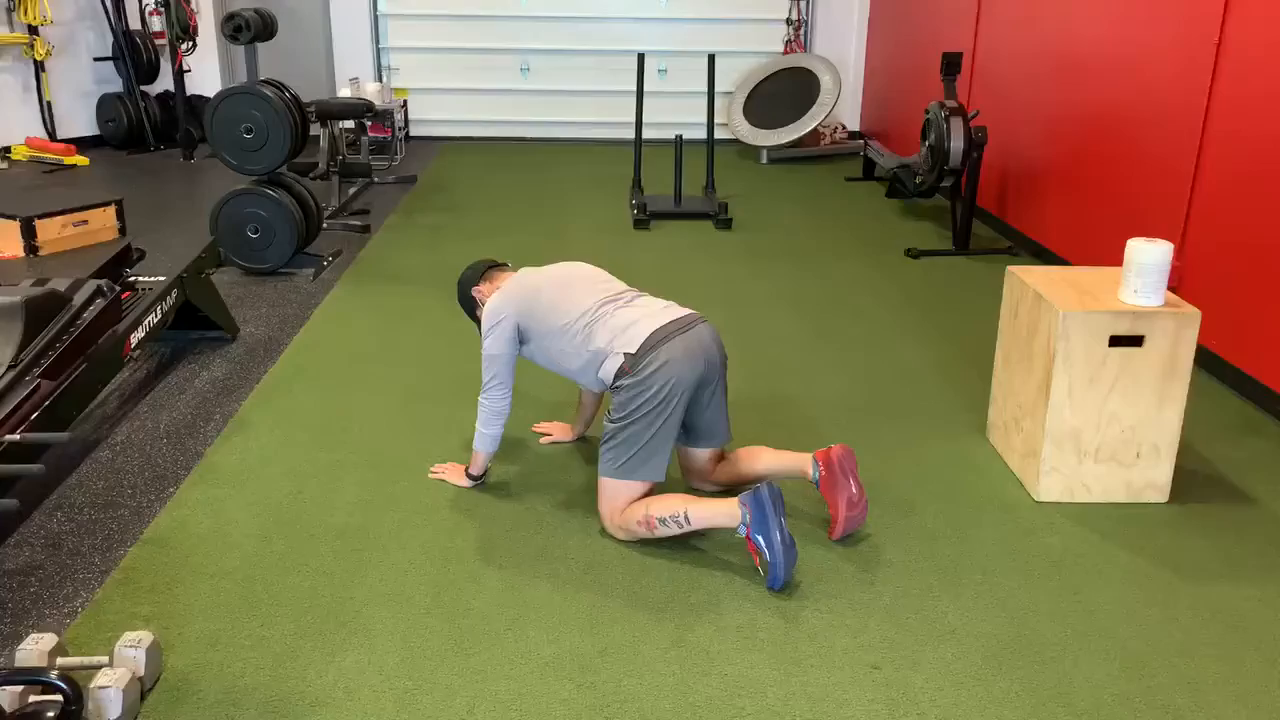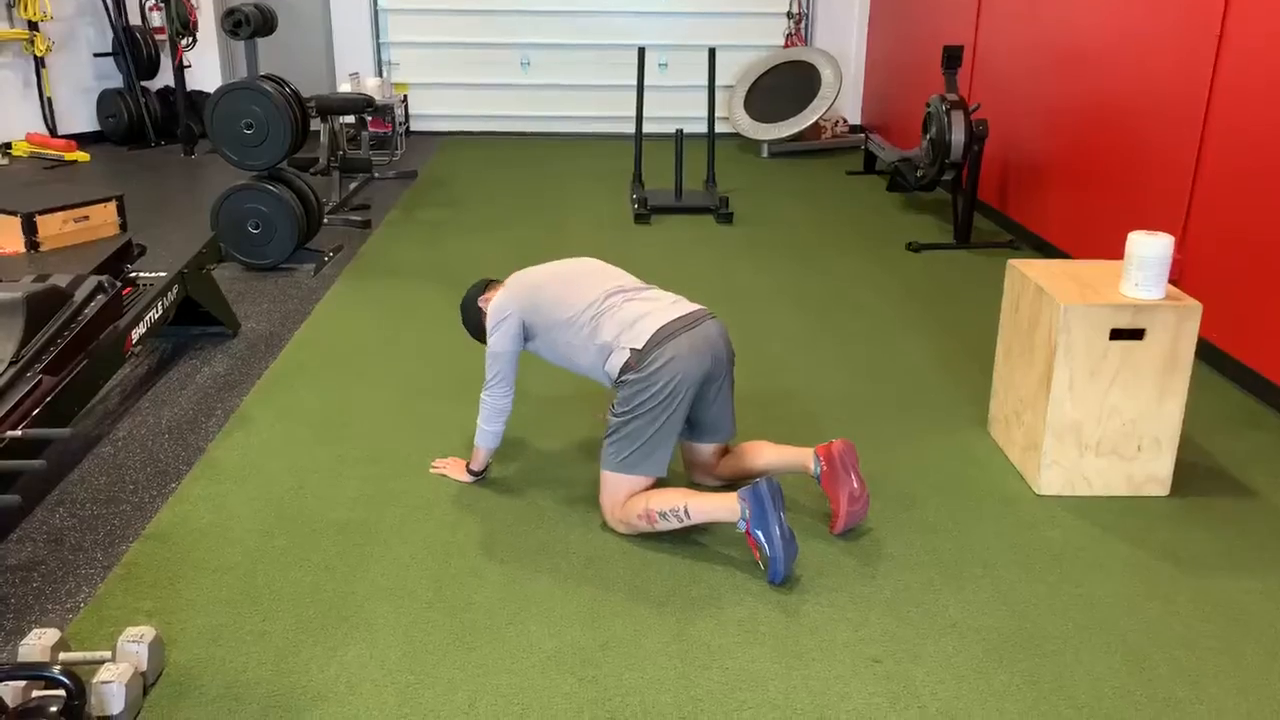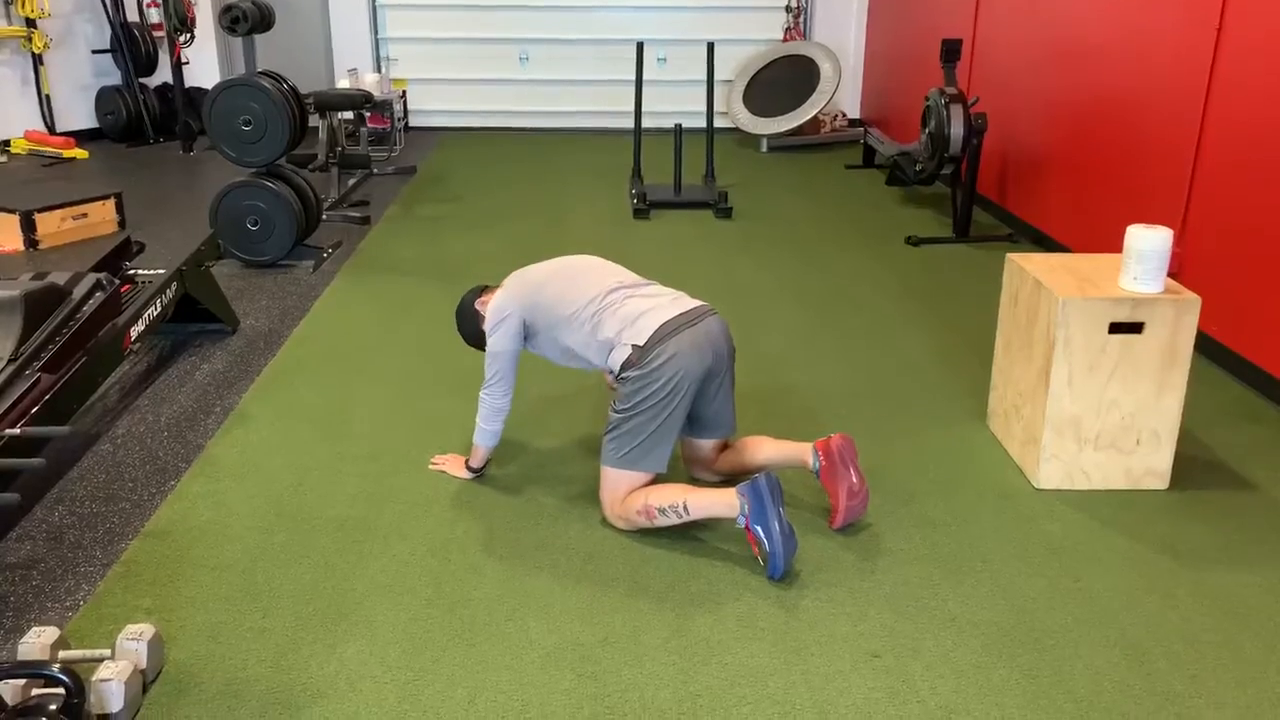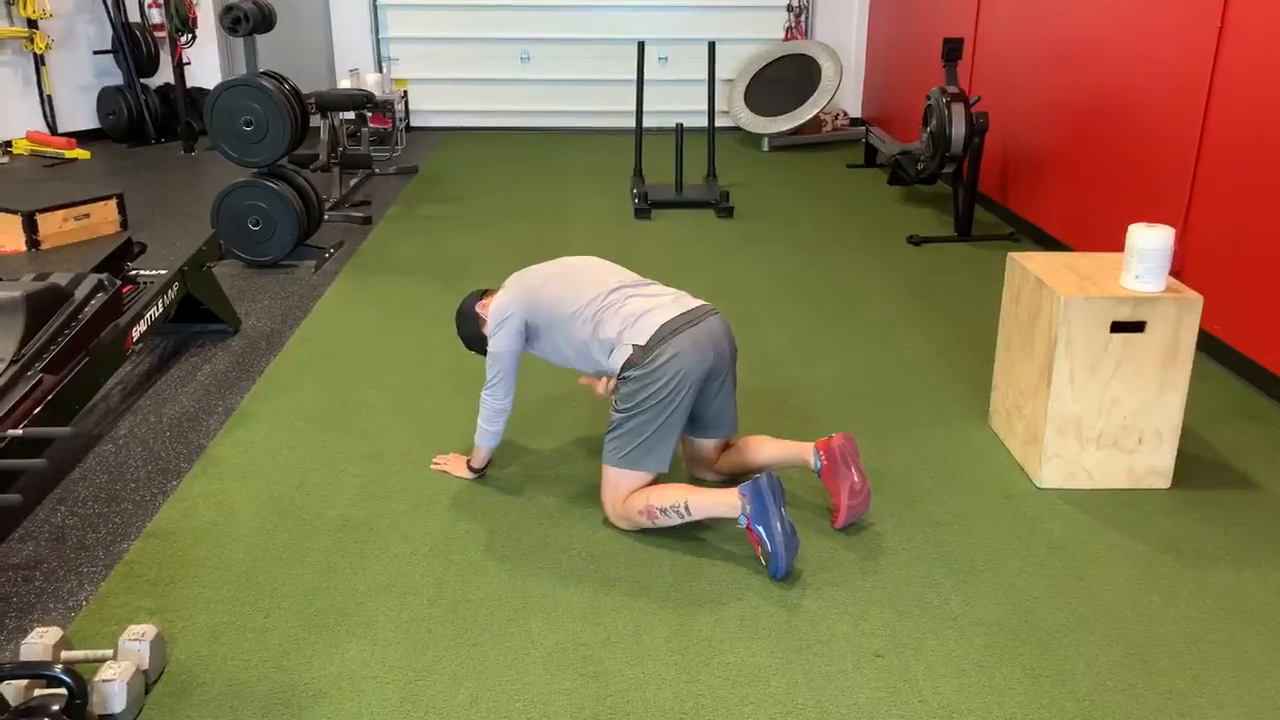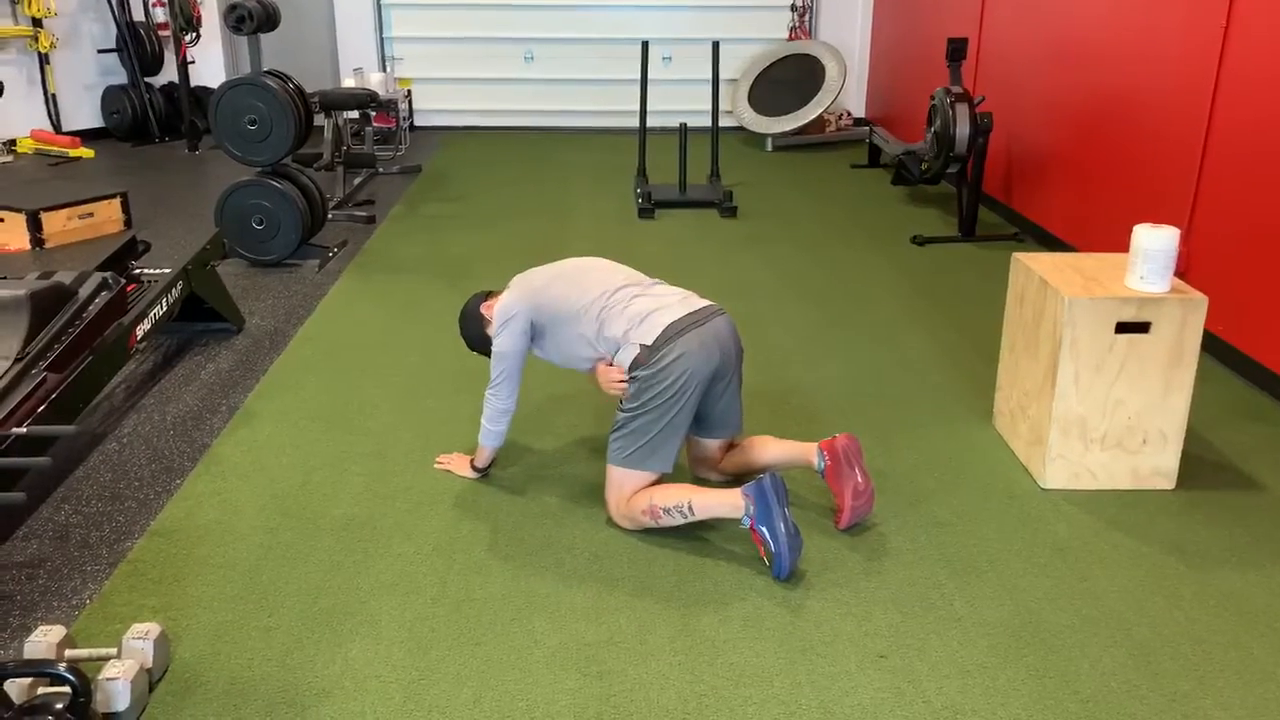
dt=0.5s
person 1, frame 1
left shoulder: (499, 306)
right shoulder: (565, 271)
left elbow: (495, 398)
left wrist: (473, 471)
right wrist: (577, 426)
left hip: (654, 363)
right hip: (699, 335)
left knee: (618, 518)
right knee: (705, 472)
left ankle: (745, 514)
right ankle: (819, 466)
person 1, frame 2
left shoulder: (505, 305)
right shoulder: (569, 269)
left elbow: (498, 394)
left wrist: (475, 466)
right wrist: (629, 424)
left hip: (661, 358)
right hip: (706, 330)
left knee: (619, 511)
right knee: (709, 466)
left ankle: (743, 508)
right ankle: (821, 460)
person 1, frame 3
left shoulder: (505, 305)
right shoulder: (556, 273)
left elbow: (496, 394)
left wrist: (473, 463)
right wrist: (618, 374)
left hip: (662, 353)
right hip: (707, 326)
left knee: (619, 507)
right knee: (707, 462)
left ankle: (743, 503)
right ankle: (820, 455)
person 1, frame 4
left shoulder: (506, 306)
right shoulder: (555, 277)
left elbow: (497, 395)
left wrist: (474, 463)
right wrist: (612, 381)
left hip: (663, 353)
right hip: (709, 325)
left knee: (621, 507)
right knee: (708, 462)
left ankle: (745, 502)
right ankle: (821, 454)
person 1, frame 5
left shoulder: (512, 305)
right shoulder: (557, 282)
left elbow: (502, 395)
left wrist: (478, 463)
right wrist: (605, 369)
left hip: (670, 352)
right hip: (715, 326)
left knee: (625, 507)
right knee: (711, 463)
left ankle: (748, 504)
right ankle: (825, 455)
